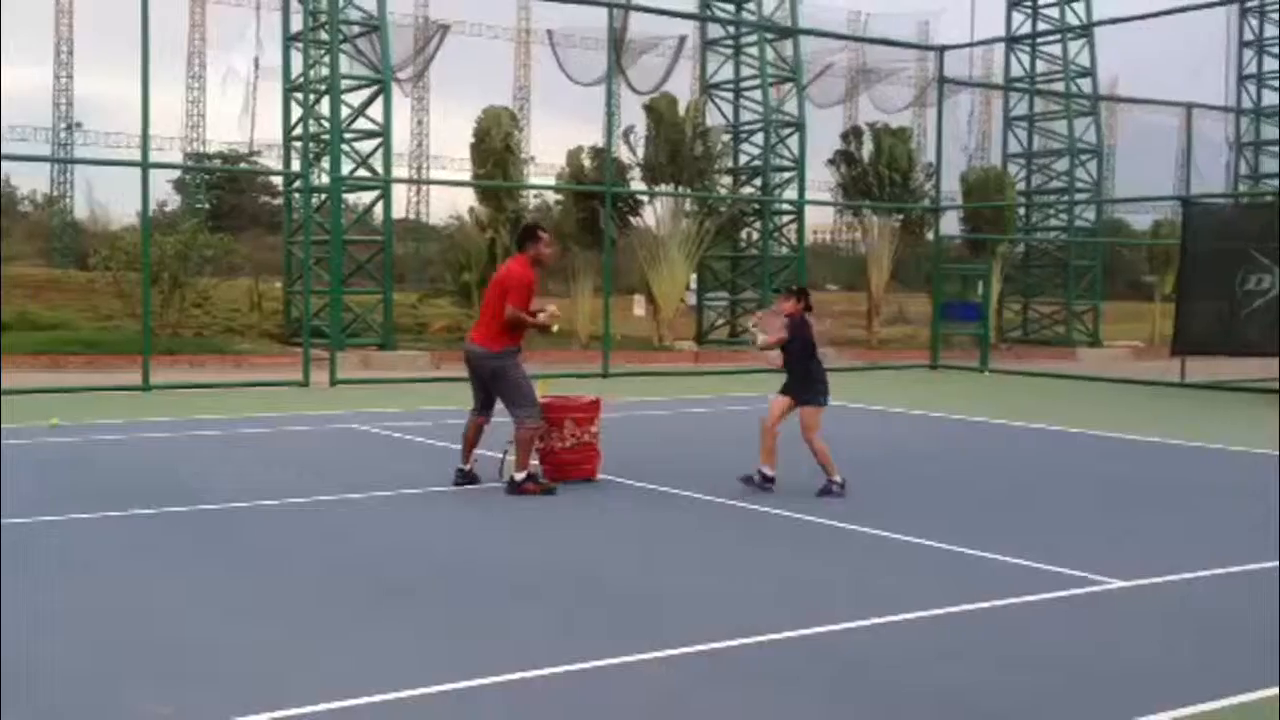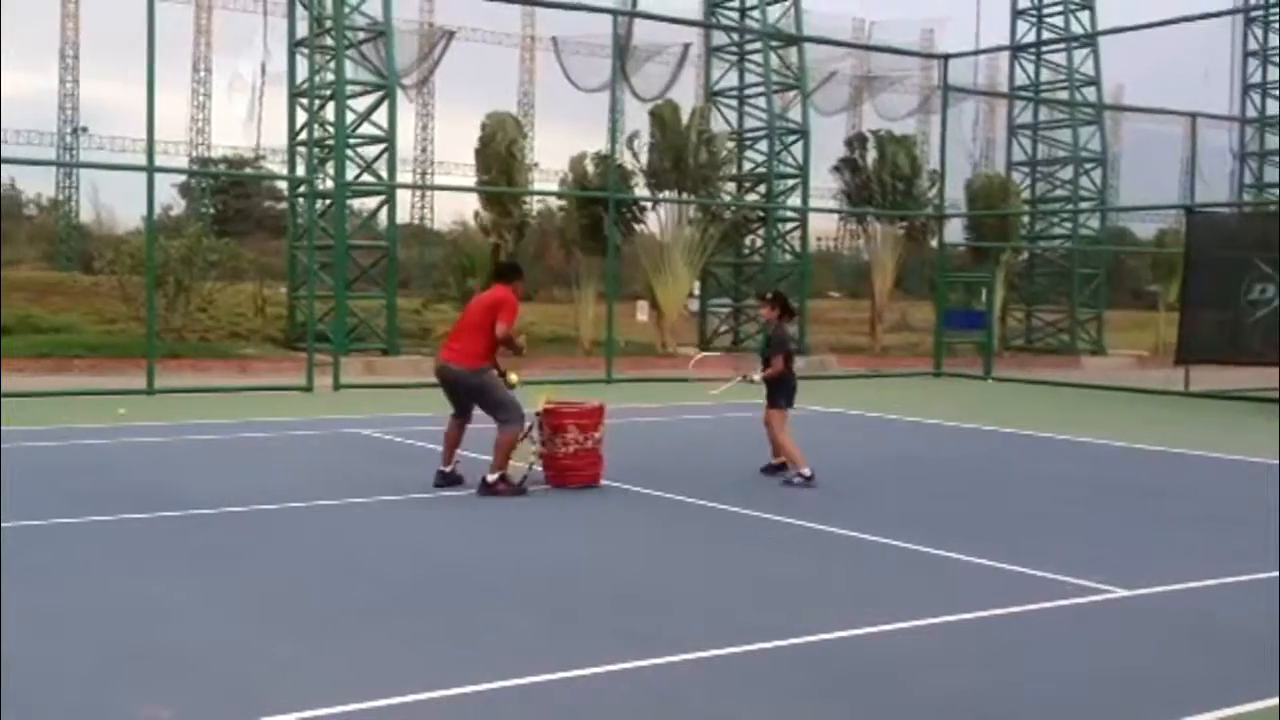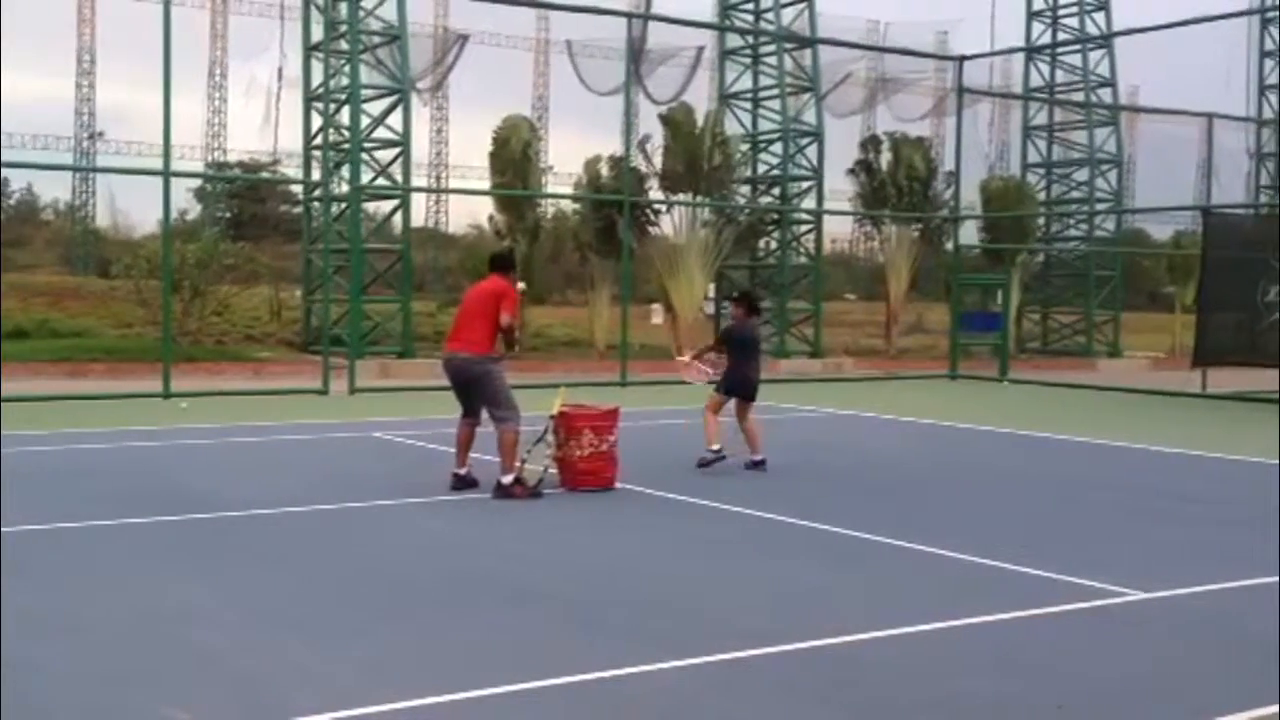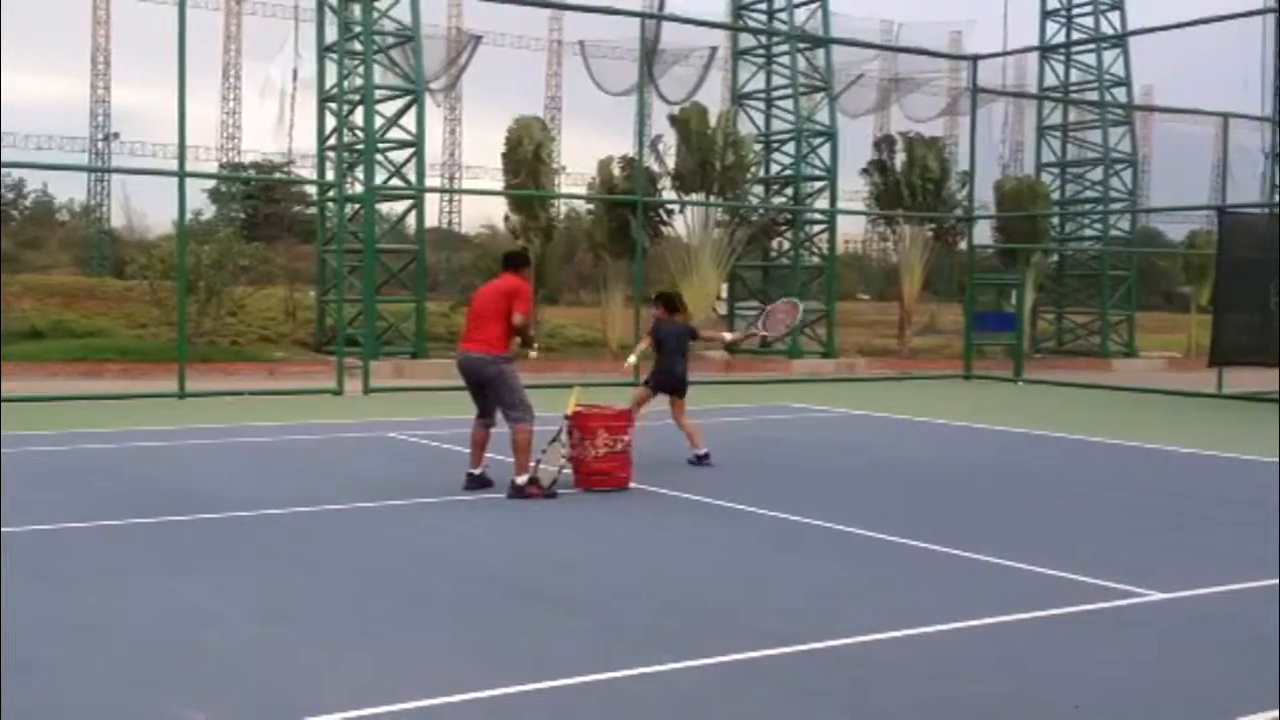
dt=0.7s
person 1, frame 1
left shoulder: (509, 268)
right shoulder: (523, 273)
right elbow: (511, 316)
left wrist: (534, 313)
right wrist: (539, 323)
left hip: (475, 347)
right hip: (497, 353)
left knee: (480, 411)
right knee: (528, 413)
left ankle: (464, 469)
right ankle: (521, 478)
person 1, frame 2
left shoulder: (480, 298)
right shoulder: (508, 299)
right elbow: (502, 334)
left wrist: (499, 371)
right wrist: (517, 347)
left hip: (445, 364)
right hip: (471, 370)
left knee: (461, 415)
right knee: (513, 419)
left ankle: (445, 471)
right ankle: (494, 480)
person 1, frame 3
left shoulder: (474, 289)
right shoulder: (507, 288)
right elbow: (505, 322)
right wrist: (512, 342)
left hip: (452, 356)
right hip: (478, 358)
left knee: (469, 414)
right knee: (507, 417)
left ankle: (460, 473)
right ankle: (507, 481)
person 1, frame 4
left shoulder: (485, 288)
right shoulder: (521, 286)
right elbow: (518, 322)
right wrist: (527, 339)
left hip: (466, 355)
right hip: (492, 358)
left knee: (485, 415)
right knee: (522, 416)
left ankle: (475, 474)
right ankle: (521, 482)
person 2, frame 1
left shoulder: (799, 322)
right shoulder: (791, 325)
left elbow: (772, 341)
left wrist: (761, 340)
right wrist: (765, 341)
left hip: (812, 385)
right hip: (793, 383)
left knee: (810, 434)
right knee: (769, 422)
left ankle: (836, 480)
right ankle: (766, 474)
person 2, frame 2
left shoulder: (776, 335)
right shoulder: (775, 331)
left elbow: (778, 368)
left wrist: (759, 376)
right wrist: (761, 370)
left hip: (781, 387)
right hip: (779, 386)
left knee: (779, 431)
right knee: (770, 423)
left ankle: (804, 473)
right ankle: (778, 461)
person 2, frame 3
left shoulder: (733, 330)
right shoulder: (754, 329)
left elbow: (712, 347)
left wrist: (693, 356)
left hip: (734, 377)
right hip: (752, 379)
left knee: (710, 411)
right knee: (744, 417)
left ankle: (714, 449)
right ankle: (757, 458)
person 2, frame 4
left shoulder: (658, 327)
right shoulder: (683, 327)
left elbow: (646, 342)
right elbow: (705, 336)
left wrist: (634, 356)
right wrist: (727, 337)
left hip: (661, 373)
right hip: (679, 375)
left knee: (634, 406)
right knee: (680, 416)
right ankle: (701, 452)
